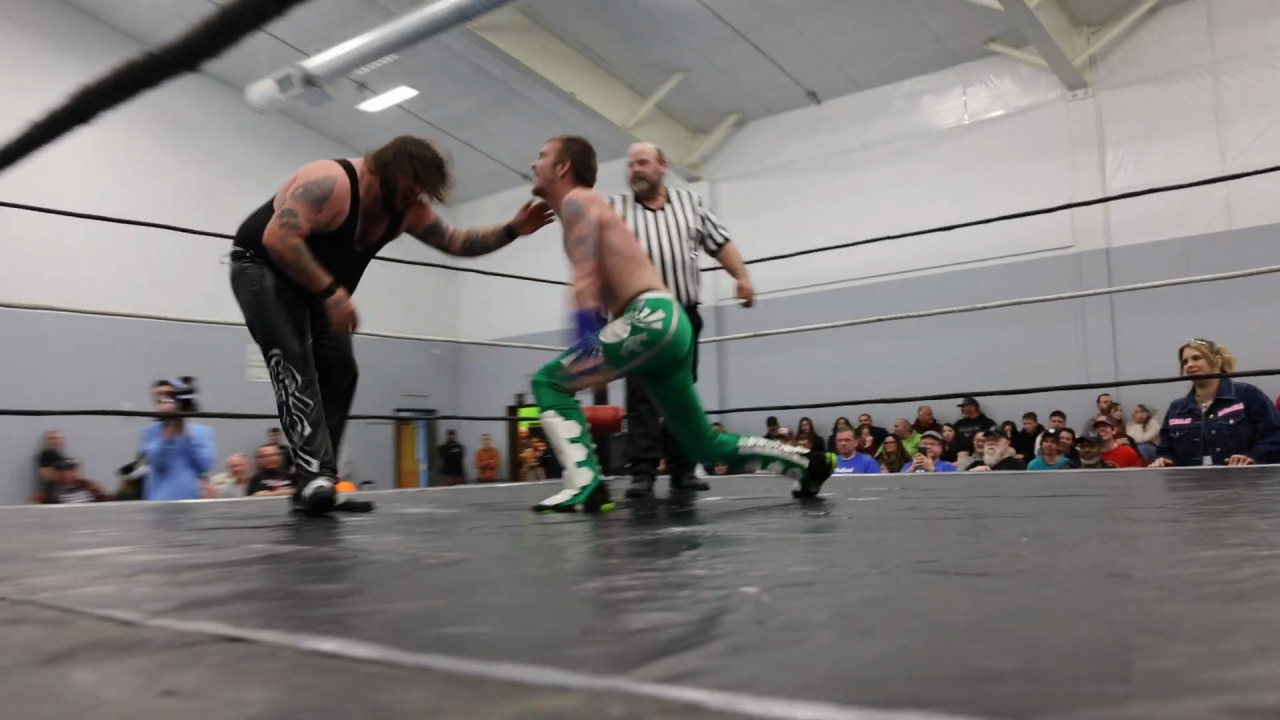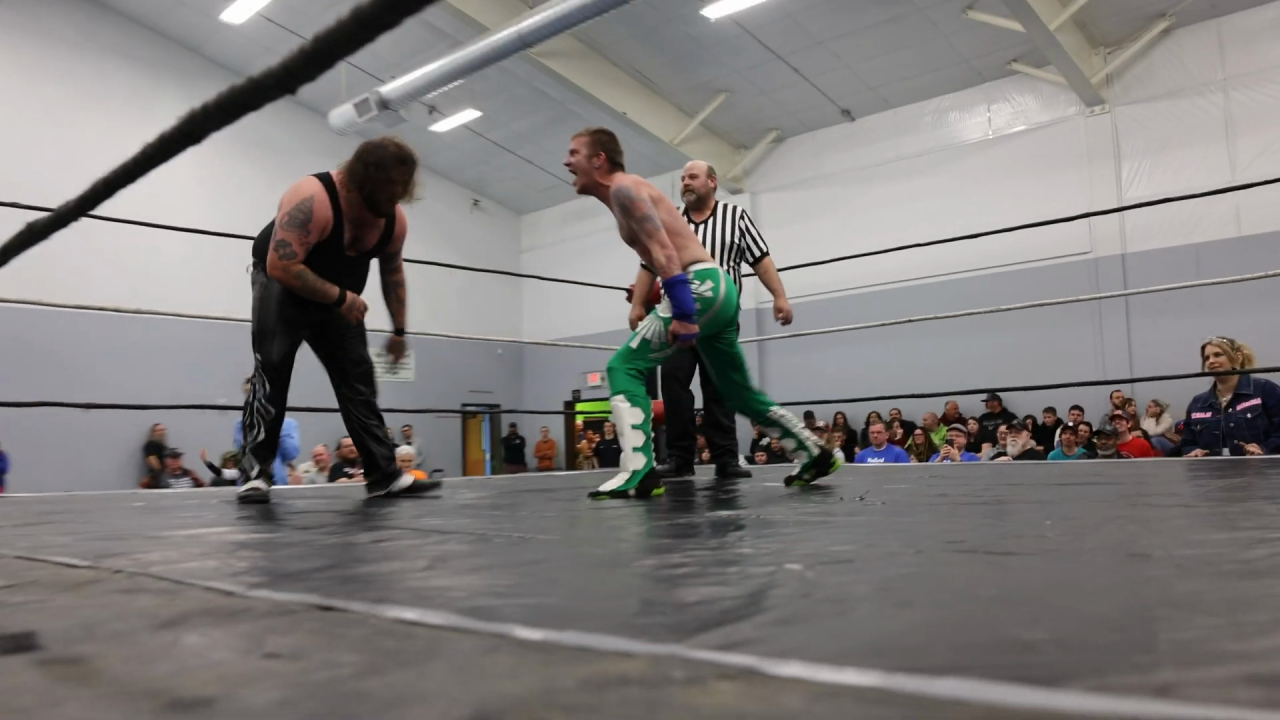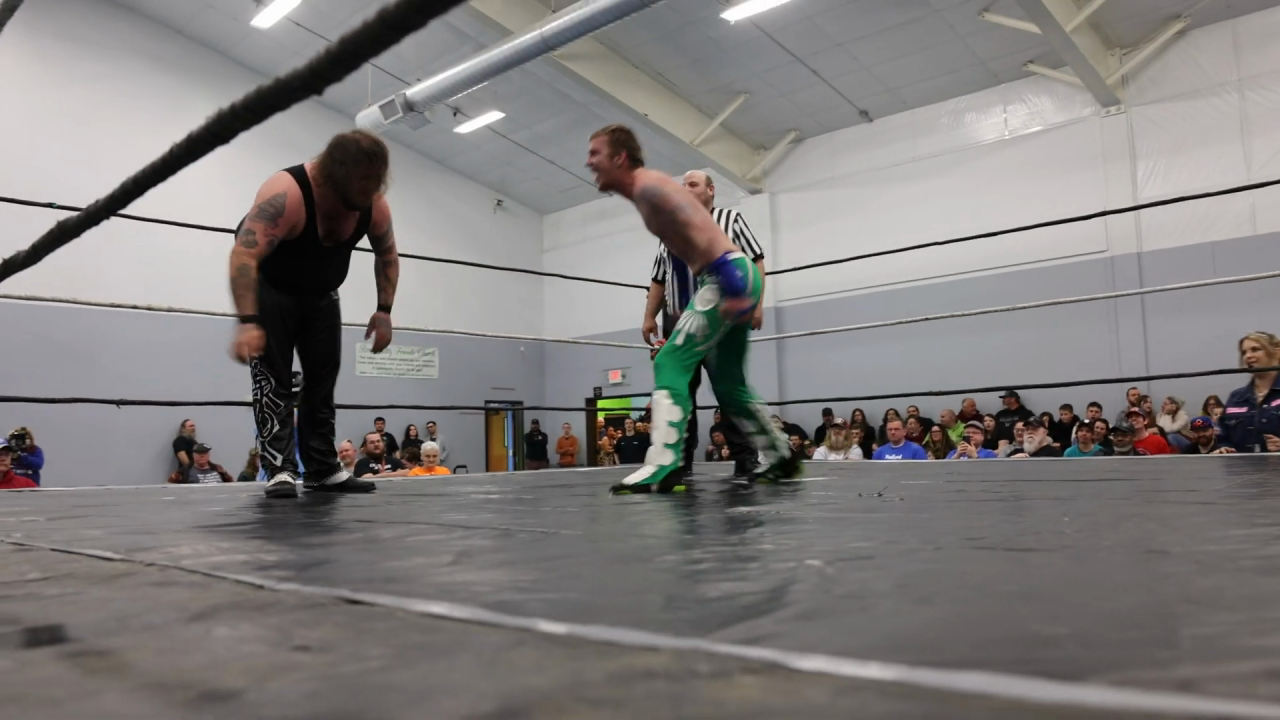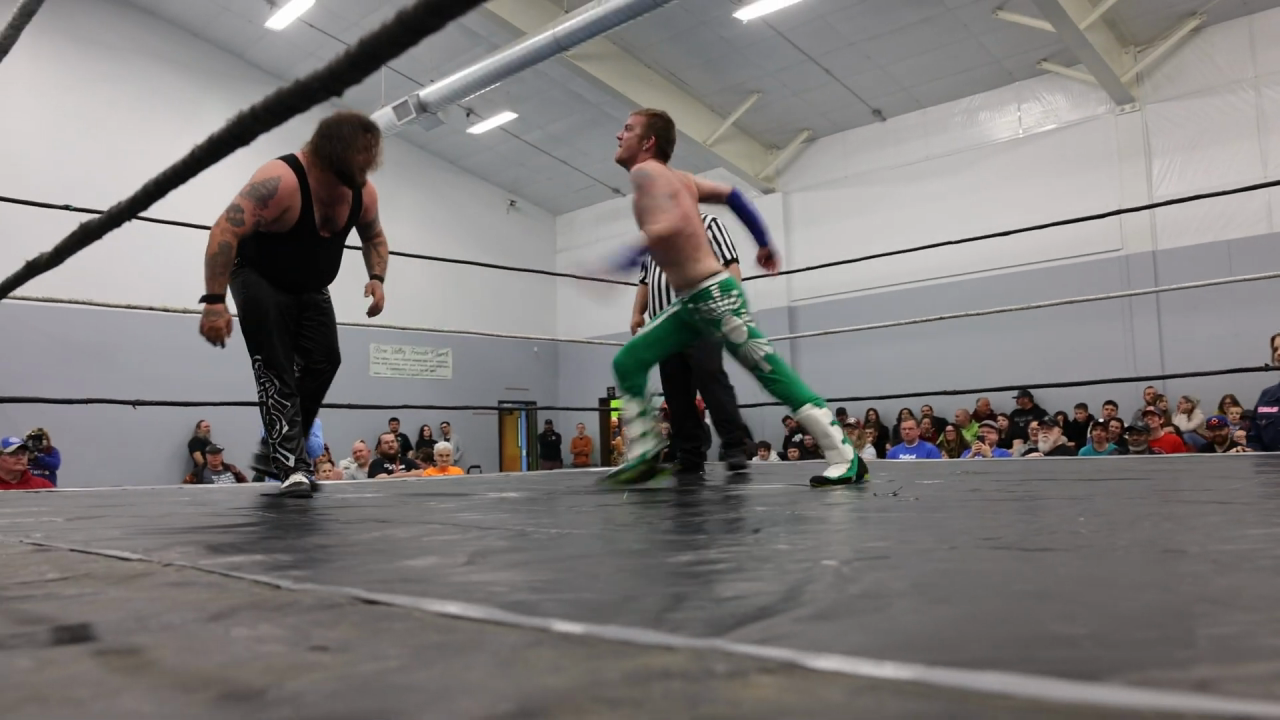
dt=0.3s
person 1, frame 1
left shoulder: (407, 208)
right shoulder: (332, 182)
left elbow: (457, 242)
right elbow: (277, 239)
left wrist: (512, 230)
right wrist: (330, 291)
left hip: (318, 288)
right hip: (263, 268)
left knee: (339, 374)
right knee: (292, 361)
left ankle: (314, 487)
right ankle: (315, 475)
person 1, frame 2
left shoulder: (393, 218)
right shoulder: (313, 199)
left elbow: (392, 274)
right elbow: (282, 267)
left wrist: (399, 331)
right wrist: (340, 298)
left hip: (334, 299)
right hip: (282, 285)
left knee: (358, 379)
right knee: (273, 368)
left ankle: (386, 475)
right ankle: (256, 474)
person 1, frame 3
left shoulder: (375, 205)
right shoulder: (286, 193)
left elbow: (387, 255)
right elbow: (244, 256)
left wrist: (384, 311)
right wrist: (247, 323)
left hip: (320, 291)
right hip: (268, 283)
left knee: (324, 373)
right knee: (272, 370)
left ankle: (323, 469)
right ankle: (279, 468)
person 1, frame 4
left shoulder: (361, 190)
right shoulder: (280, 180)
left elbow: (374, 238)
right elbow: (224, 233)
left wrist: (376, 278)
right wrist: (214, 301)
left hip: (310, 289)
right hip: (260, 281)
left knee: (323, 363)
right knee: (277, 374)
left ankle: (279, 454)
right ankle: (291, 469)
person 2, frame 1
left shoulder: (575, 202)
right shoulder: (584, 209)
left elbow: (584, 280)
right elbow: (595, 293)
left wrist: (586, 352)
right wrist: (588, 349)
left hip: (651, 320)
right hip: (665, 325)
left knee: (548, 382)
right knee: (703, 445)
left ankle: (584, 486)
right ankle: (805, 462)
person 2, frame 2
left shoulder: (624, 188)
right shoulder: (623, 197)
left elbow: (662, 249)
left wrist: (682, 313)
right wrist: (684, 310)
left hip: (701, 285)
right hip: (716, 289)
left knee: (624, 367)
right knee: (738, 394)
left ankle: (637, 472)
right ankle: (814, 454)
person 2, frame 3
left shoulder: (649, 186)
right shoulder: (646, 192)
left elbow: (701, 232)
left wrist: (736, 290)
left hip: (729, 277)
right hip: (731, 282)
left knee: (671, 365)
right knee: (729, 386)
left ankle: (663, 467)
right ankle: (781, 457)
person 2, frame 4
left shoulder: (646, 172)
right shoulder: (678, 179)
left elbow: (665, 225)
right elbow: (732, 195)
left wrist: (623, 265)
right wrist: (762, 241)
left hip: (717, 298)
right hip: (692, 302)
left knee: (778, 382)
right knee: (628, 363)
left ankle: (845, 458)
right ankle: (644, 455)
person 3, frame 1
left shoulder: (690, 203)
right shoulder: (615, 208)
left elbow: (720, 244)
left wrist: (742, 277)
left hip: (683, 314)
right knee: (641, 391)
left ankle: (682, 470)
right ankle: (642, 472)
person 3, frame 2
left shoulder: (736, 216)
left elbow: (760, 259)
right elbow: (648, 268)
left wrist: (780, 296)
right wrist: (637, 305)
left knee: (719, 390)
right knee: (674, 382)
left ankle: (726, 460)
right ankle: (679, 457)
person 3, frame 3
left shoulder: (730, 220)
right shoulder: (672, 233)
left elbow: (752, 263)
right elbow: (659, 279)
left wrist: (754, 304)
right wrist: (650, 315)
left hip: (720, 322)
right hip: (679, 325)
left knee: (730, 389)
right knee: (678, 390)
left ankle: (744, 456)
right ankle: (679, 454)
person 3, frame 4
left shoulder: (707, 224)
left elbow: (730, 265)
right elbow: (646, 280)
right wrist: (638, 312)
left knee: (711, 380)
right knee: (676, 392)
left ankle: (736, 446)
right ankle: (689, 456)
